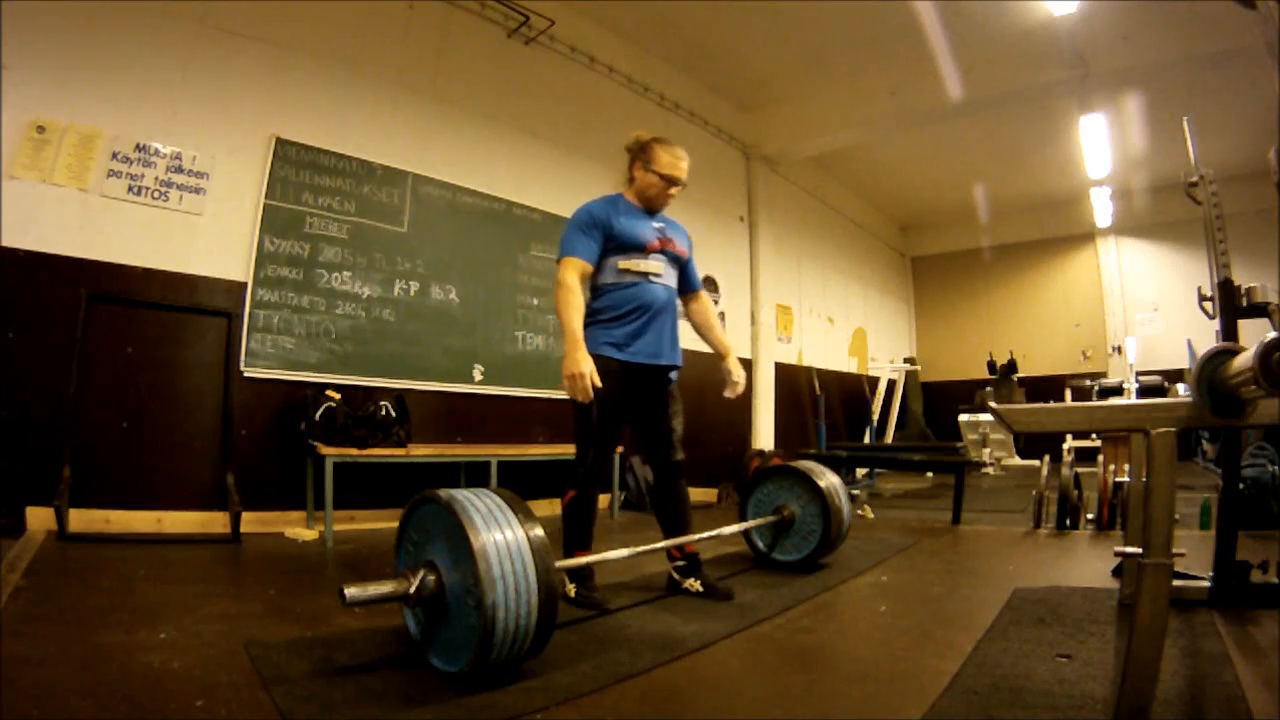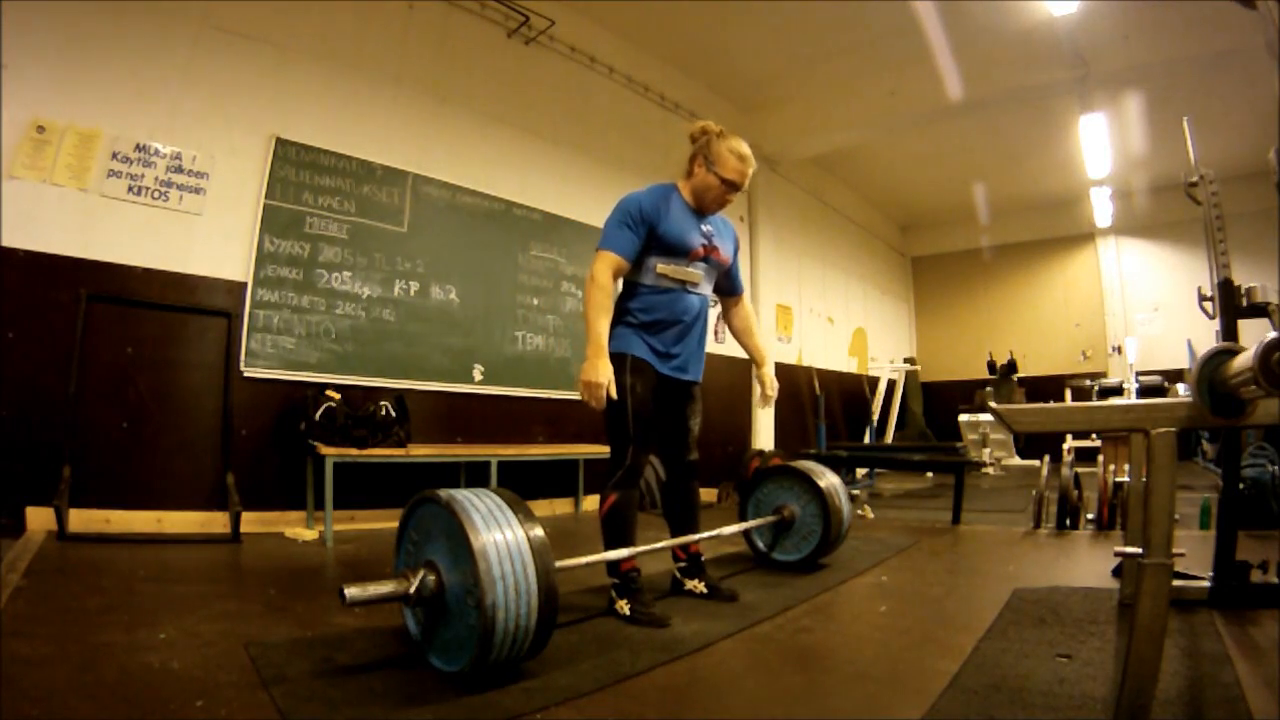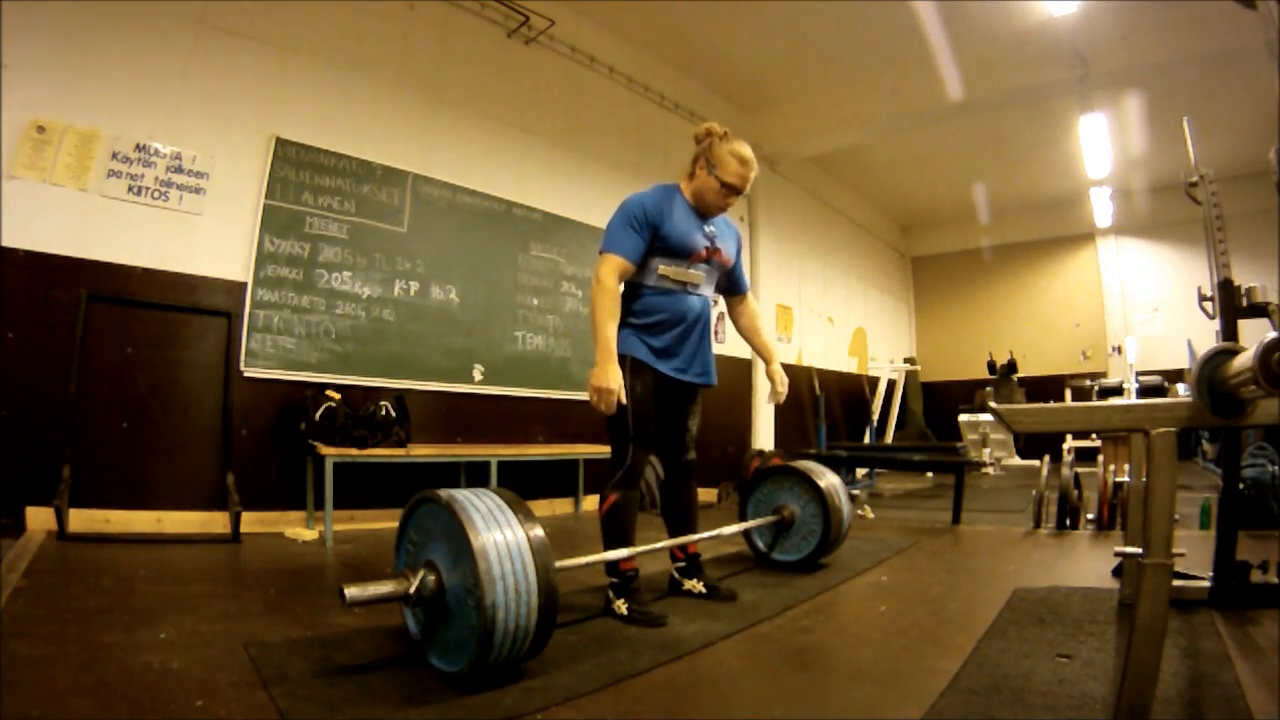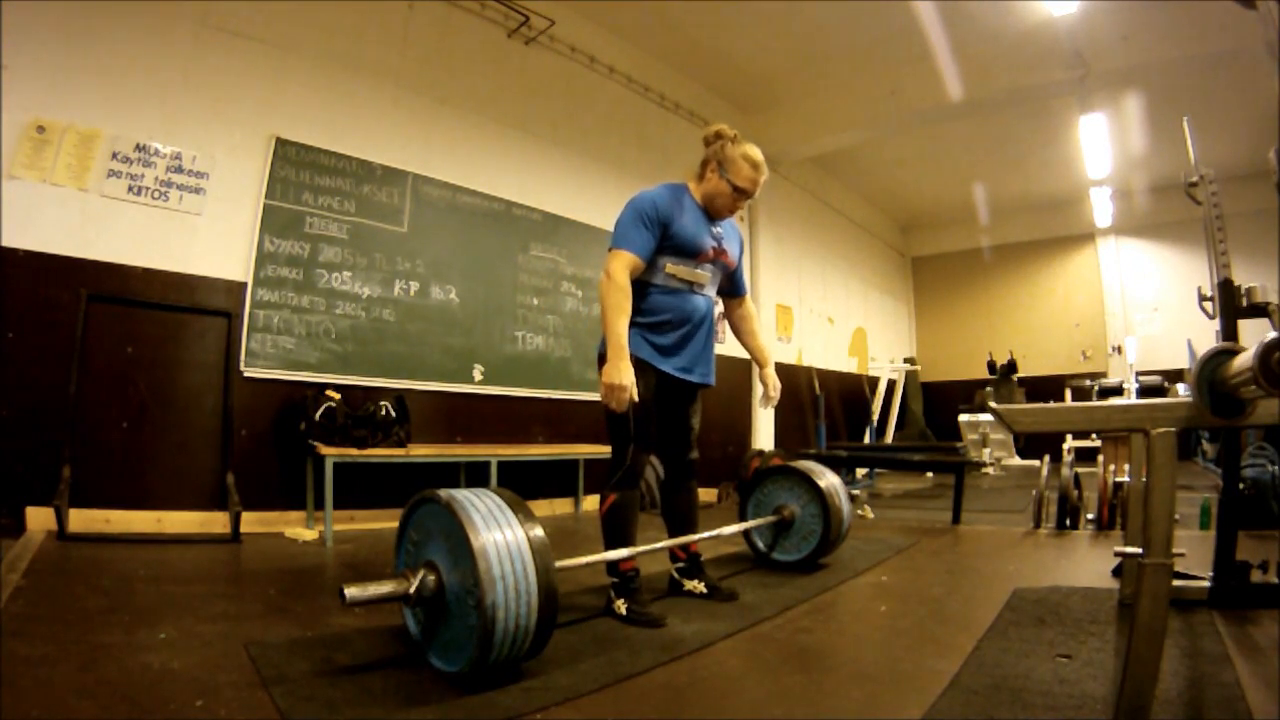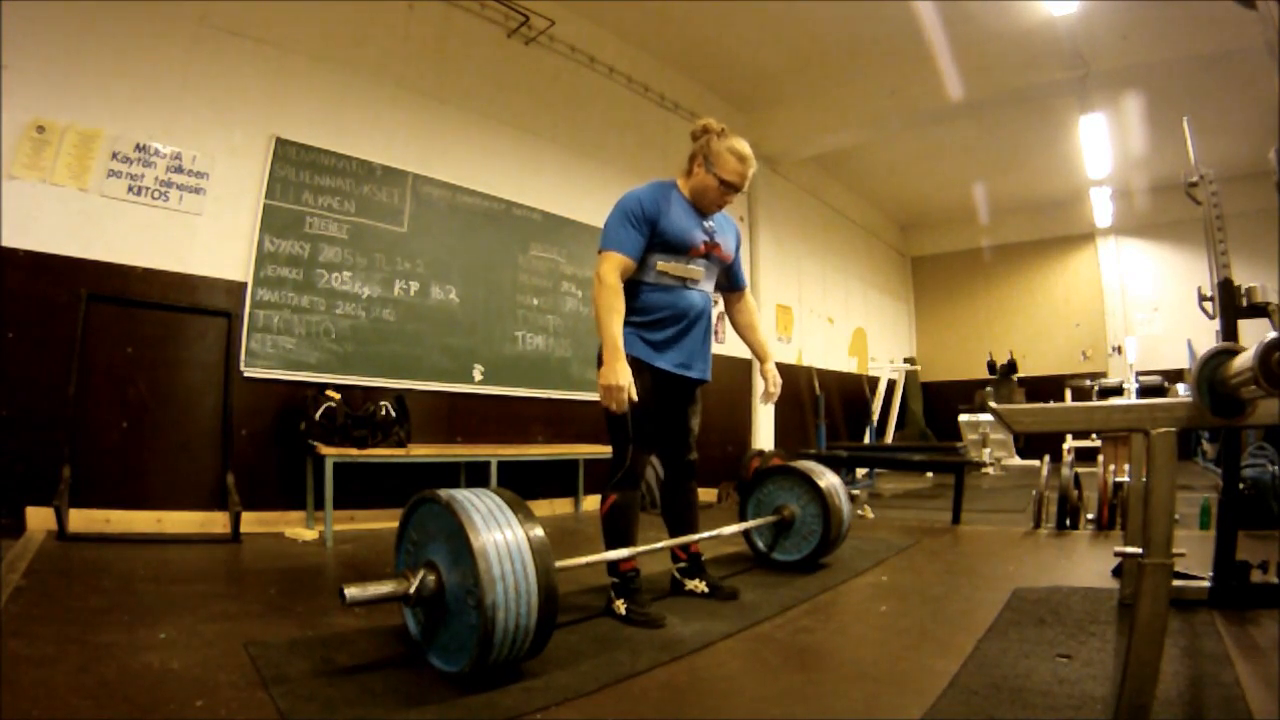
dt=1s
person 1, frame 1
left shoulder: (676, 235)
right shoulder: (597, 216)
left elbow: (696, 301)
right elbow: (569, 281)
left wrist: (727, 355)
right wrist: (575, 349)
left hip: (659, 363)
right hip: (608, 359)
left knee: (671, 465)
right knee: (593, 466)
left ankle: (685, 567)
right ankle: (576, 574)
person 1, frame 2
left shoulder: (726, 234)
right shoulder: (645, 206)
left elbow: (735, 304)
right elbow: (603, 275)
left wrist: (762, 363)
right wrist: (597, 354)
left hip: (684, 364)
right hip: (635, 356)
left knee: (684, 467)
right knee: (630, 465)
left ankle: (689, 569)
right ankle: (624, 587)
person 1, frame 3
left shoulder: (728, 234)
right shoulder: (646, 207)
left elbow: (741, 302)
right elbow: (607, 278)
left wrist: (772, 360)
right wrist: (605, 359)
left hip: (687, 365)
right hip: (637, 358)
left knee: (681, 467)
right knee: (631, 465)
left ankle: (686, 570)
right ankle: (621, 586)
person 1, frame 4
left shoulder: (730, 236)
right shoulder: (655, 205)
left elbow: (738, 304)
right elbow: (616, 274)
left wrist: (765, 364)
right wrist: (617, 357)
left hip: (687, 365)
right hip: (639, 358)
left knee: (682, 466)
right knee: (630, 465)
left ankle: (686, 570)
right ankle: (622, 587)
person 1, frame 5
left shoulder: (727, 230)
right shoulder: (645, 204)
left elbow: (738, 299)
right elbow: (609, 276)
left wrist: (765, 358)
right wrist: (613, 358)
left hip: (686, 364)
right hip: (638, 358)
left knee: (683, 466)
right knee: (631, 466)
left ankle: (689, 569)
right ankle: (623, 587)
